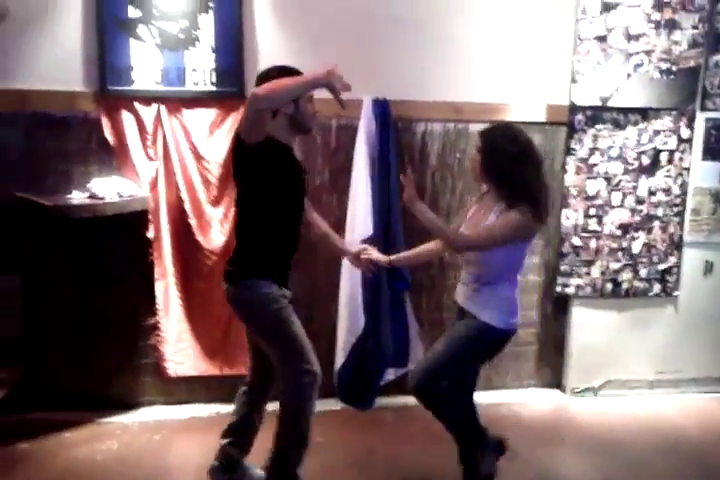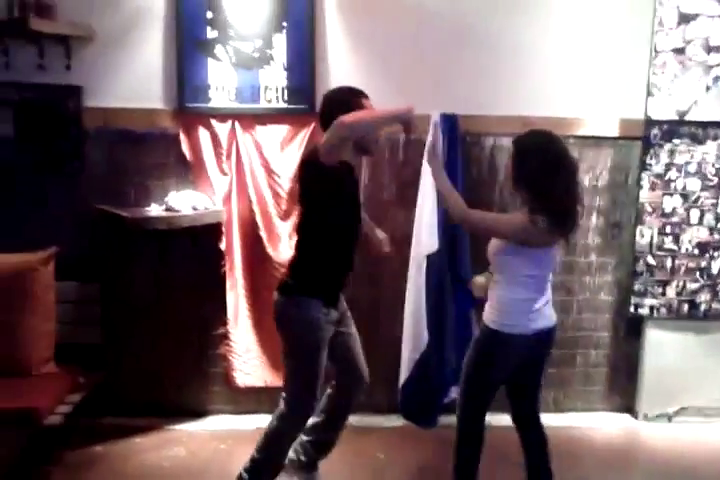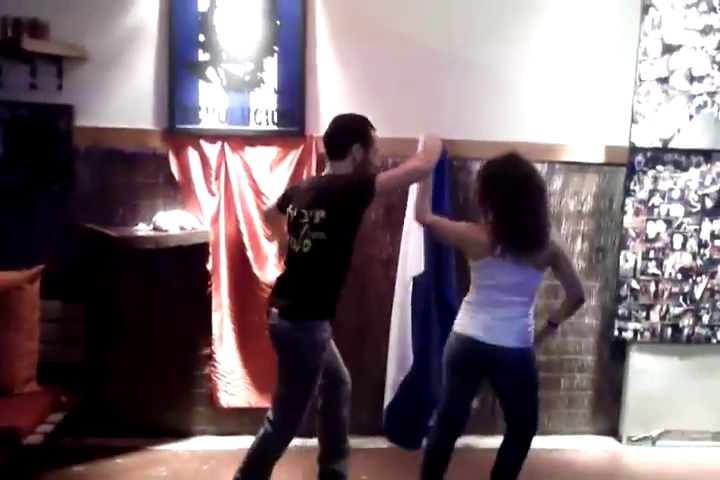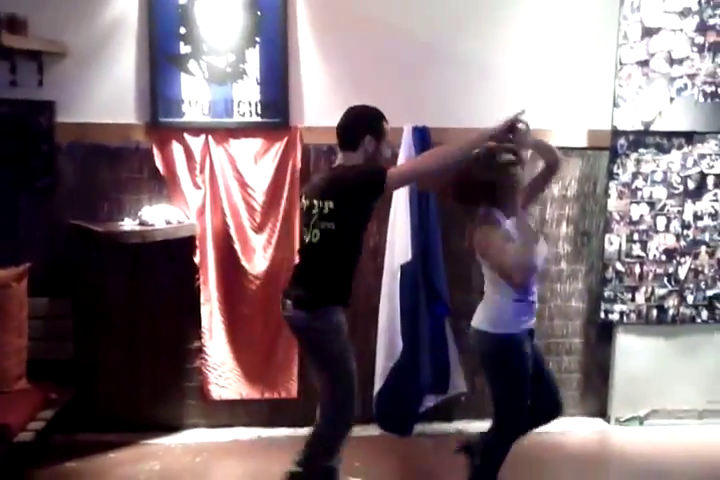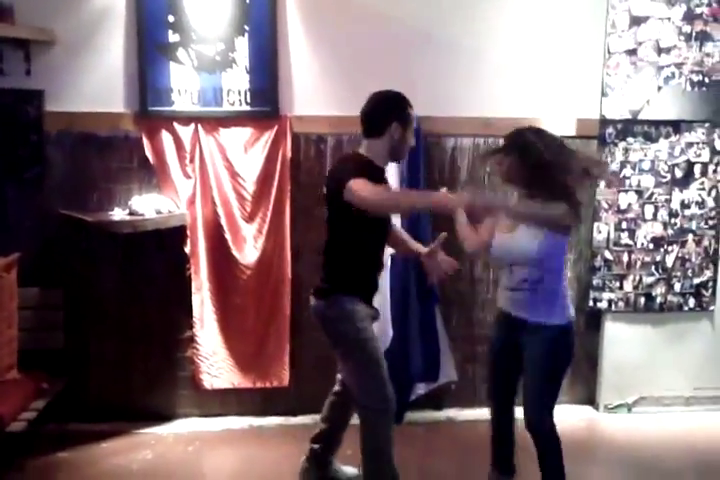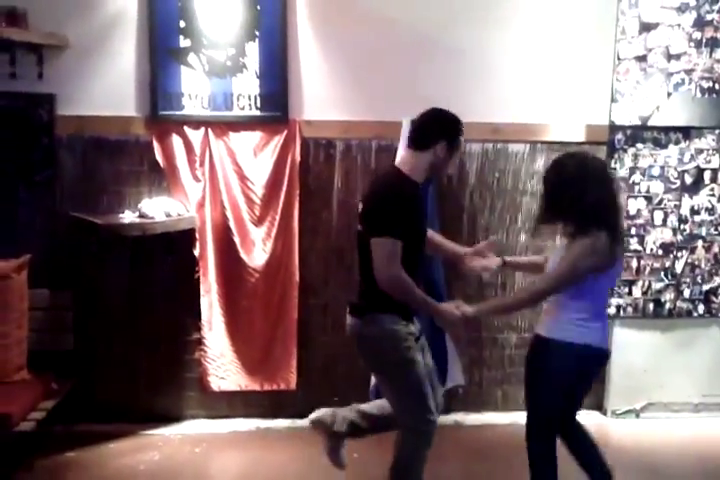
dt=0.3s
person 1, frame 1
left shoulder: (288, 160)
right shoulder: (254, 148)
left elbow: (303, 211)
right elbow: (257, 98)
left wrist: (344, 248)
right wrist: (320, 79)
left hip: (270, 284)
right hip: (254, 284)
left knee: (263, 376)
right knee: (304, 375)
person 1, frame 2
left shoulder: (345, 172)
right shoulder: (320, 166)
right elbow: (345, 125)
left wrist: (374, 231)
right wrist: (398, 114)
left hip: (330, 301)
right hip: (304, 303)
left knee: (354, 378)
right knee: (300, 402)
person 1, frame 3
left shoulder: (302, 188)
right shoulder: (347, 189)
left elbow: (271, 215)
right elbow: (415, 169)
right wrist: (431, 144)
left hip: (292, 313)
right hip: (303, 323)
left knee: (338, 387)
right knee: (285, 418)
person 1, frame 4
left shoulder: (322, 182)
right shoulder: (358, 182)
right elbow: (426, 165)
right wrist: (493, 133)
left hip: (301, 302)
right hip: (320, 311)
left knee: (338, 396)
right knee: (340, 409)
person 1, frame 5
left shoulder: (372, 172)
right shoulder: (346, 170)
left elbow: (385, 227)
right elbow: (373, 203)
left wrist: (423, 252)
right wrist: (439, 202)
left hip: (352, 299)
right hip: (341, 302)
left knee: (350, 385)
right knee: (379, 403)
person 1, frame 6
left shoulder: (405, 188)
right shoulder: (390, 192)
right elbow: (387, 274)
left wrist: (465, 253)
right wrist: (437, 310)
left hip: (396, 320)
right hip: (381, 321)
left knee: (427, 404)
right knee: (421, 420)
left ankle: (338, 422)
person 2, frame 1
left shoulder: (519, 217)
right shoulder: (483, 203)
left elbow: (458, 244)
right elbow: (443, 246)
left wrist: (414, 204)
right wrist: (390, 260)
left hip: (491, 323)
right hip: (470, 314)
left knee: (424, 383)
right knee: (454, 396)
left ankle: (485, 445)
person 2, frame 2
left shoulder: (531, 223)
right shoulder: (547, 216)
left elbow: (465, 217)
left wrist: (436, 168)
right wrist: (490, 279)
left hip: (507, 331)
right hip: (537, 330)
left knee: (471, 408)
right knee: (526, 414)
person 2, frame 3
left shoulder: (475, 238)
right shoulder: (545, 243)
left elbow: (424, 217)
right elbow: (577, 295)
right wrist: (552, 323)
left hip: (464, 342)
right hip: (513, 349)
left knee: (446, 425)
right knee: (521, 431)
person 2, frame 4
left shoulder: (513, 210)
right shoulder: (487, 226)
left elbow: (554, 163)
right elbow: (519, 275)
left wrist: (531, 143)
left hip: (514, 331)
right hip: (501, 335)
left knee: (550, 406)
right knee: (510, 421)
left ankle: (481, 450)
person 2, frame 5
left shoulder: (558, 209)
right shoulder: (503, 209)
left elbow: (538, 216)
right elbow: (475, 246)
left wrist: (495, 204)
right wrist: (457, 208)
left hip: (549, 327)
right hip: (509, 318)
left knee: (537, 415)
right knee: (499, 400)
person 2, frame 6
left shoulder: (592, 242)
right shoulder: (594, 234)
left elbow: (538, 292)
right elbow: (550, 265)
left wrist: (477, 310)
right wrist: (502, 262)
left hip: (560, 344)
right hip: (592, 346)
left knee: (540, 429)
right knee: (563, 420)
